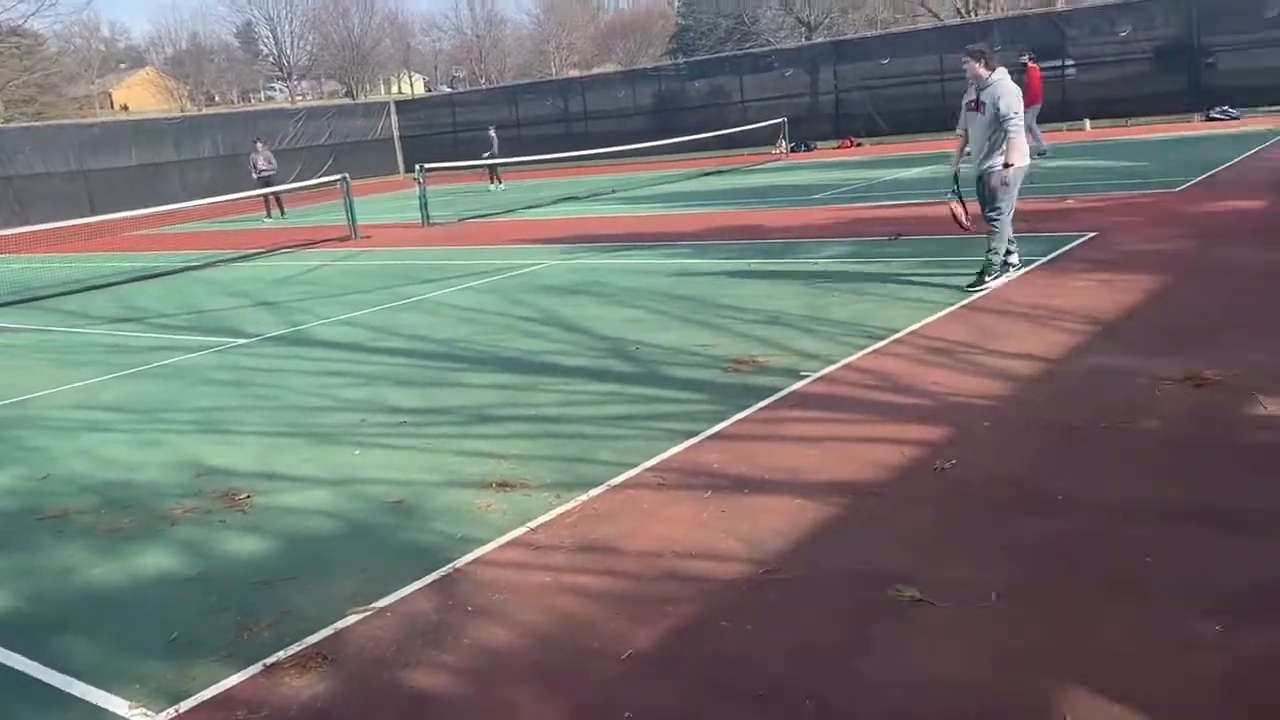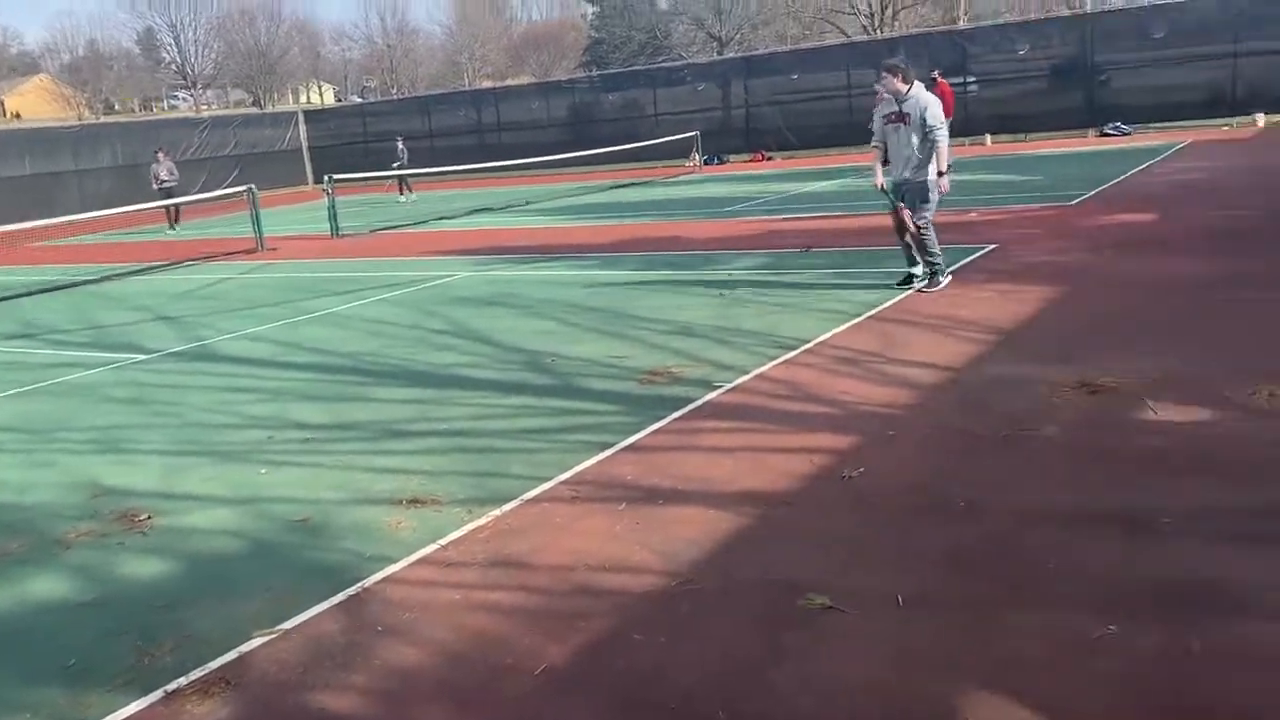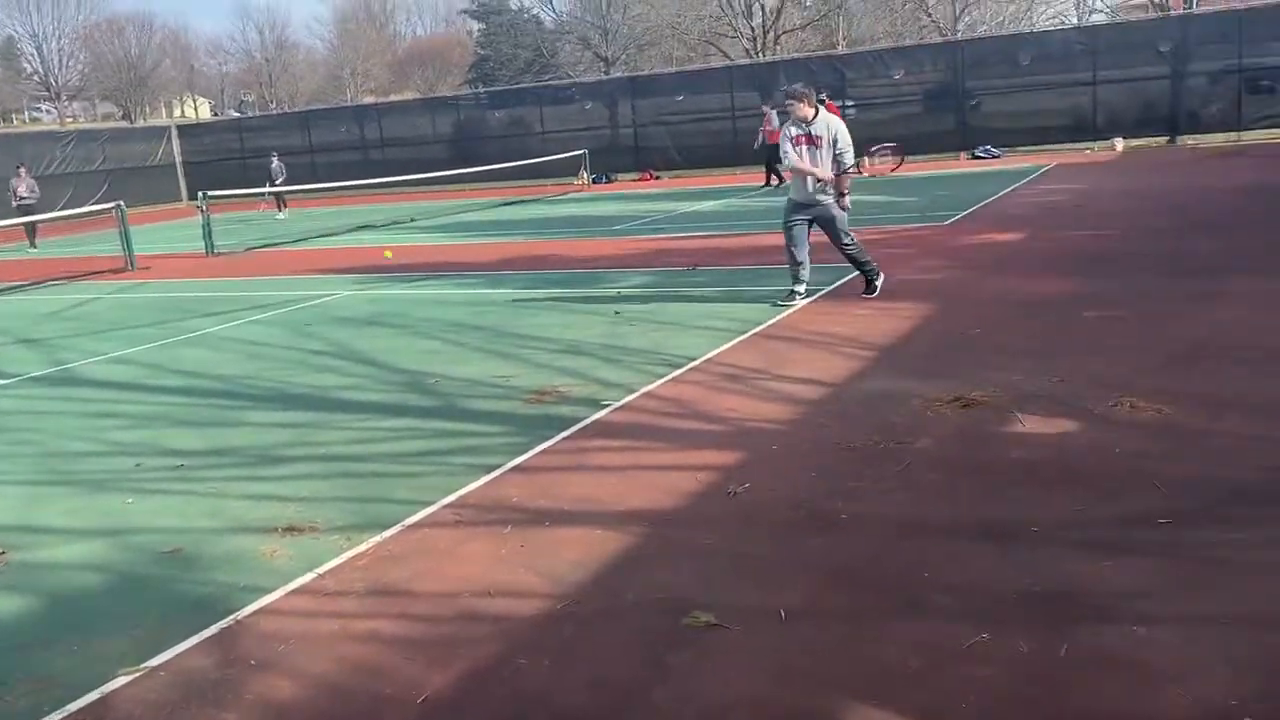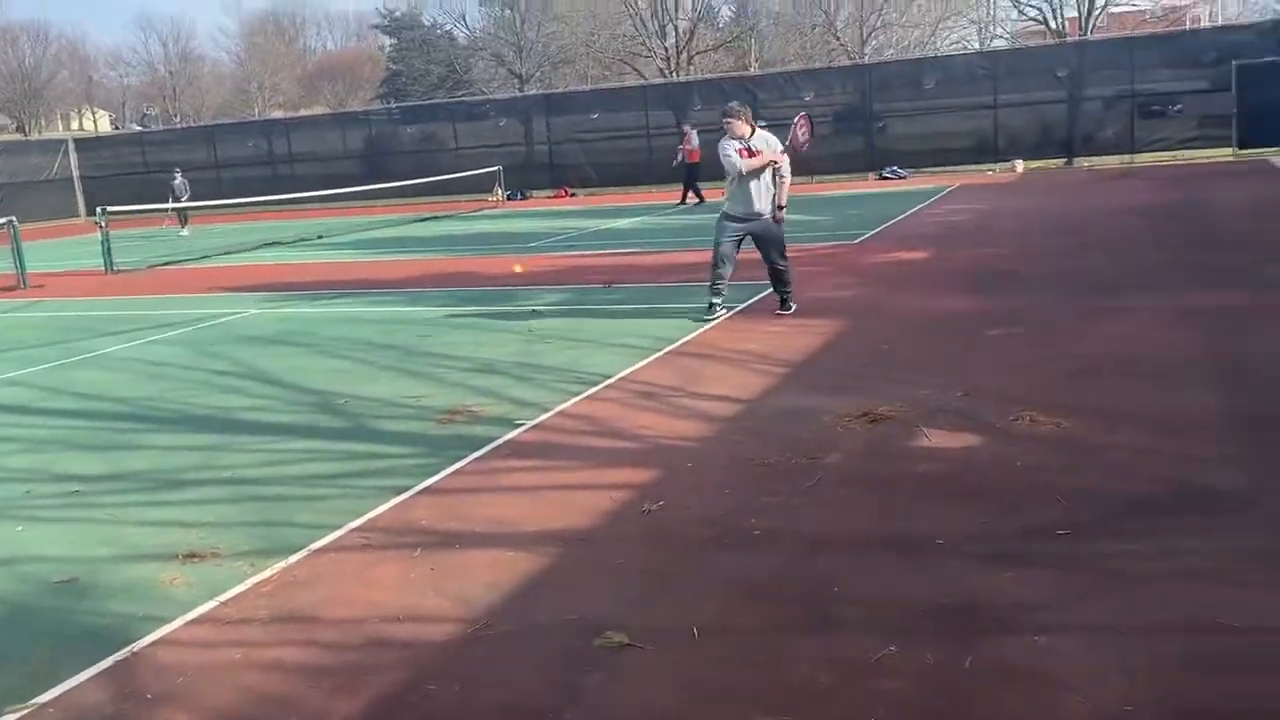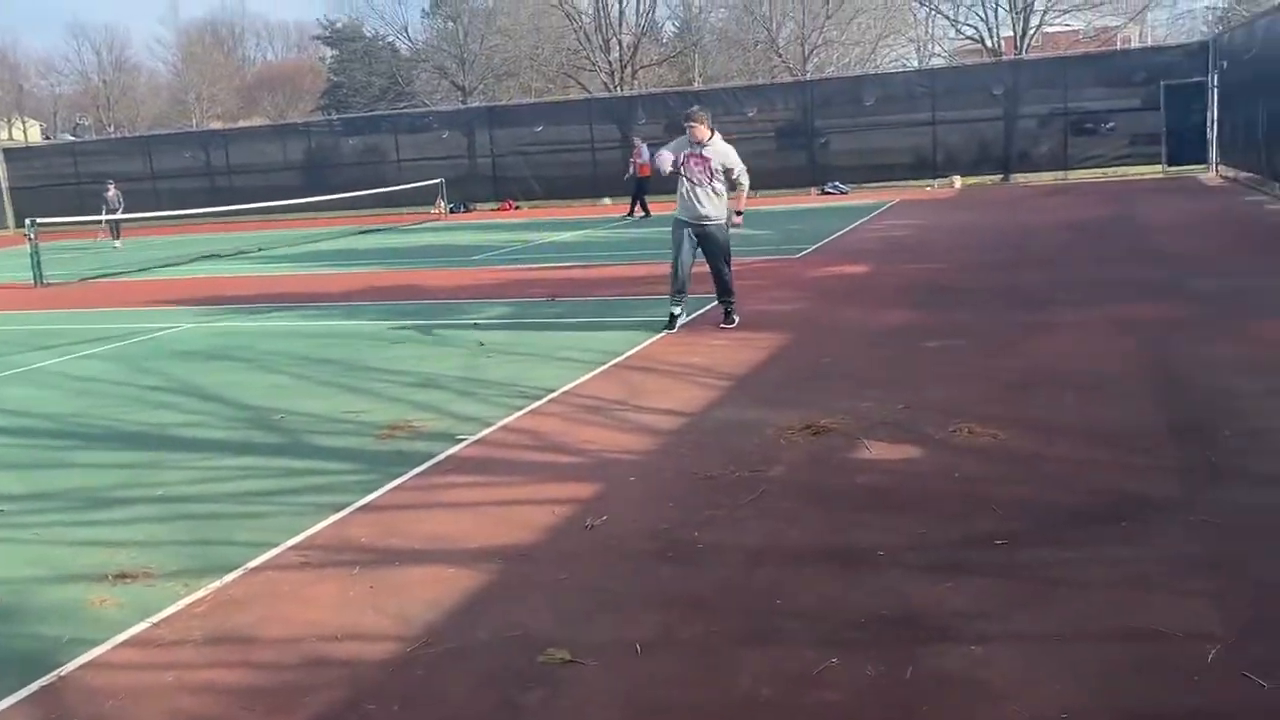
dt=0.2s
person 1, frame 1
left shoulder: (1003, 88)
right shoulder: (972, 92)
left elbow: (1014, 129)
right elbow: (964, 129)
left wrist: (1008, 165)
right wrist: (956, 158)
left hip: (1005, 165)
right hip: (987, 165)
left knee: (997, 214)
right knee: (992, 214)
left ankle: (992, 269)
right ankle: (1011, 259)
person 1, frame 2
left shoulder: (925, 101)
right shoulder: (884, 107)
left elbow: (940, 139)
right elbow: (879, 142)
left wrist: (942, 173)
right wrist: (878, 171)
left hip: (923, 177)
right hip: (899, 178)
left knee: (920, 223)
right knee: (902, 227)
left ankle: (939, 272)
right ankle: (917, 271)
person 1, frame 3
left shoulder: (833, 124)
right shoulder: (789, 129)
left elbow: (846, 160)
right elbow: (790, 160)
left wrist: (843, 192)
right wrist: (817, 172)
left hip: (828, 199)
right hip: (799, 200)
left knee: (844, 241)
right knee: (794, 244)
left ankle: (872, 275)
right ankle: (799, 288)
person 1, frame 4
left shoulder: (769, 141)
right shoulder: (726, 143)
left elbow: (784, 175)
right elbow: (736, 167)
left wrist: (780, 206)
right wrist: (768, 157)
left hip: (764, 216)
right hip: (733, 215)
left knee: (777, 259)
right knee: (721, 255)
left ankle: (786, 298)
right ankle: (717, 302)
person 1, frame 5
left shoulder: (724, 150)
right shoulder: (682, 144)
left elbow: (742, 182)
right elbow: (662, 156)
left wrist: (738, 212)
right wrist: (664, 163)
left hip: (715, 222)
right hip: (685, 220)
left knee: (721, 269)
right knee: (680, 266)
left ankle: (729, 310)
right ankle: (676, 311)
